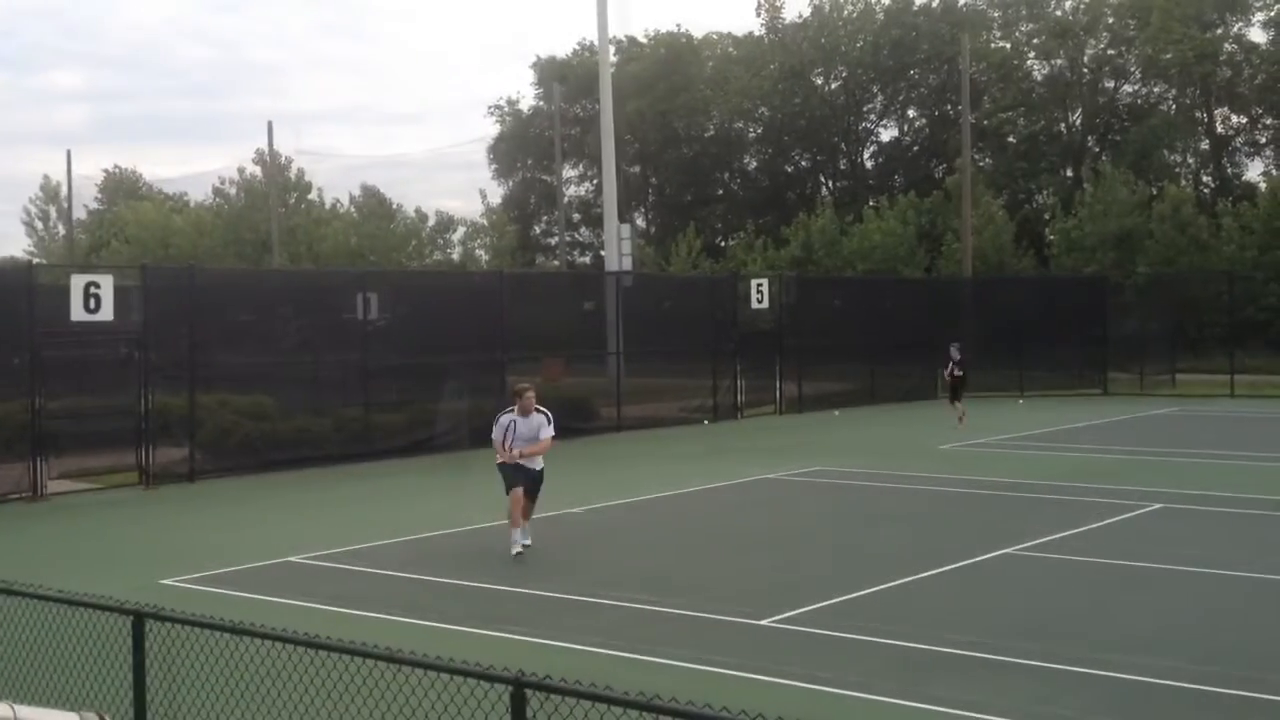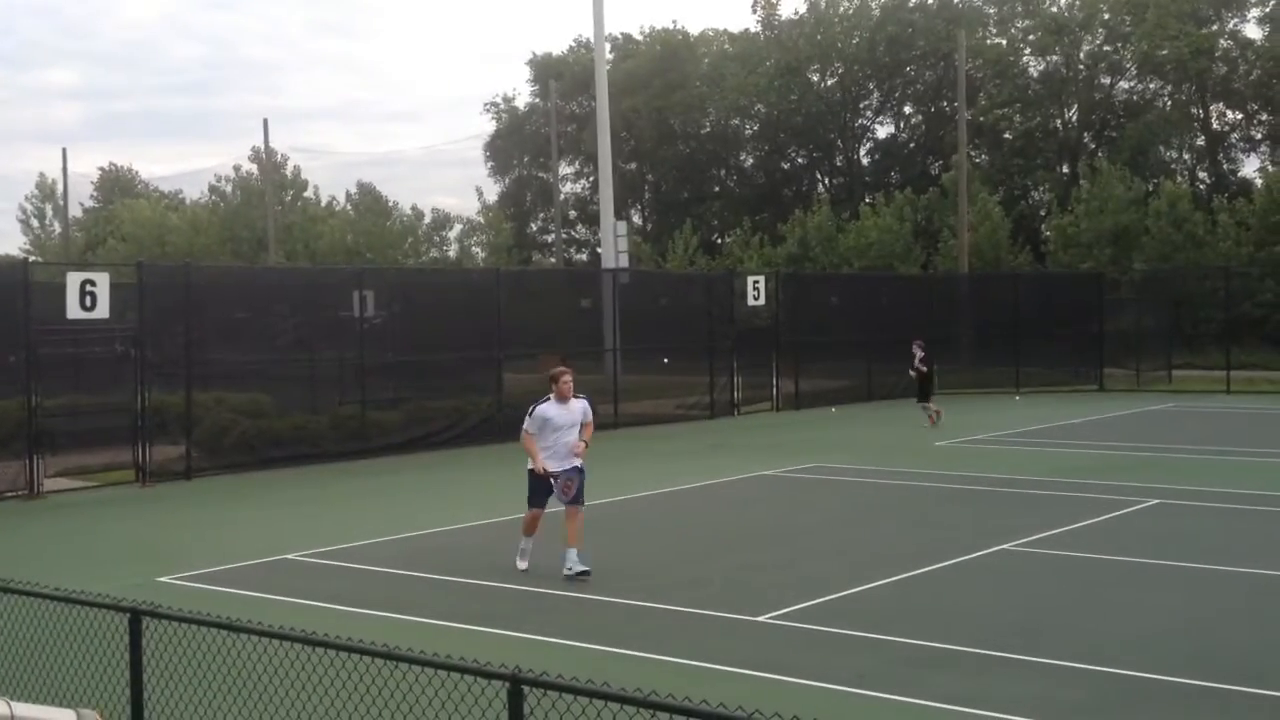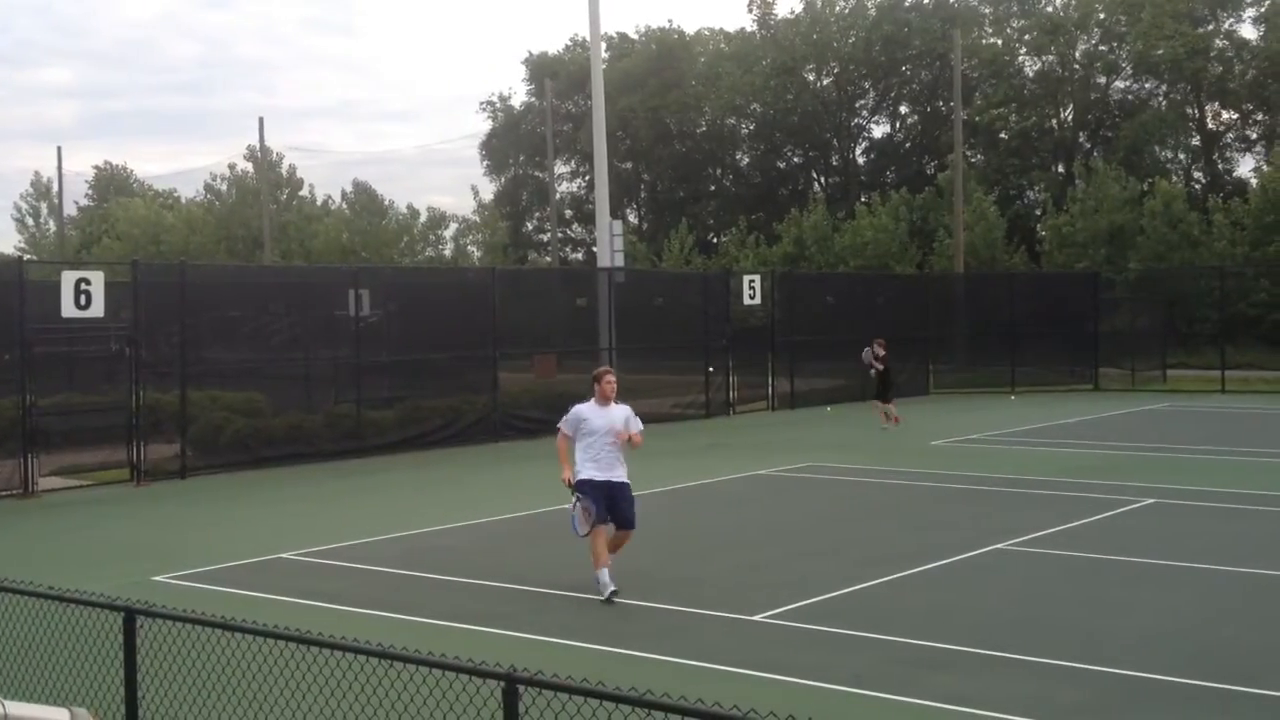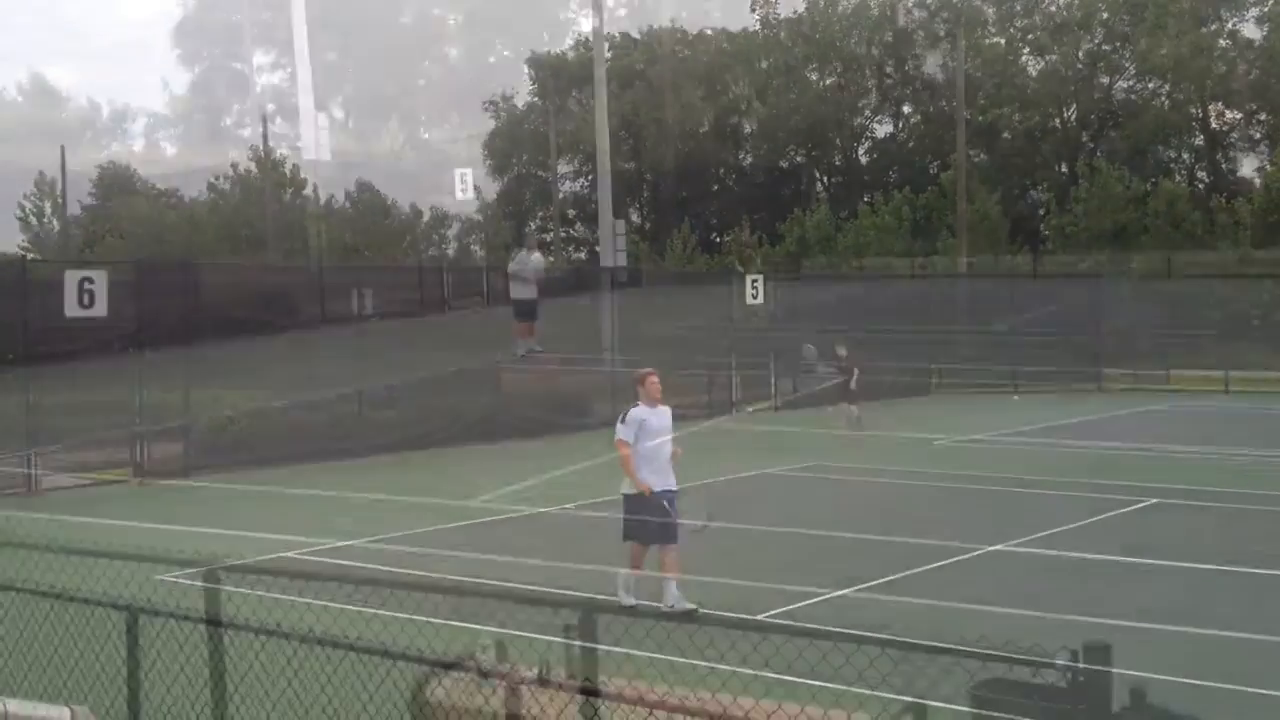
dt=0.4s
person 1, frame 1
left shoulder: (544, 416)
right shoulder: (504, 418)
left elbow: (545, 445)
right elbow: (497, 443)
left wrist: (520, 453)
right wrist: (506, 455)
left hip: (534, 464)
right hip: (510, 463)
left knee: (529, 500)
right knee: (517, 494)
left ankle: (524, 531)
right ankle: (515, 539)
person 1, frame 2
left shoulder: (582, 403)
right shoulder: (540, 409)
left elbow: (588, 424)
right elbow: (526, 437)
left wrist: (583, 442)
right wrist: (537, 459)
left hip: (572, 466)
right hip: (544, 467)
left knee: (575, 510)
right knee: (535, 511)
left ankle: (572, 563)
right ankle: (525, 548)
person 1, frame 3
left shoulder: (625, 411)
right shoulder: (579, 411)
left elbow: (638, 440)
right elbow: (562, 438)
left wrist: (628, 437)
right wrist: (566, 468)
left hip: (618, 478)
right hip: (588, 478)
left knee: (626, 528)
right knee: (598, 526)
left ankle: (605, 560)
right ankle: (604, 583)
person 1, frame 4
left shoulder: (666, 412)
right shoulder: (633, 414)
right elbow: (623, 450)
left wrist: (675, 450)
right wrist: (637, 481)
left hip: (666, 487)
right hip: (641, 490)
left knee: (669, 542)
right knee: (642, 542)
left ankle: (672, 598)
right ankle: (626, 584)
